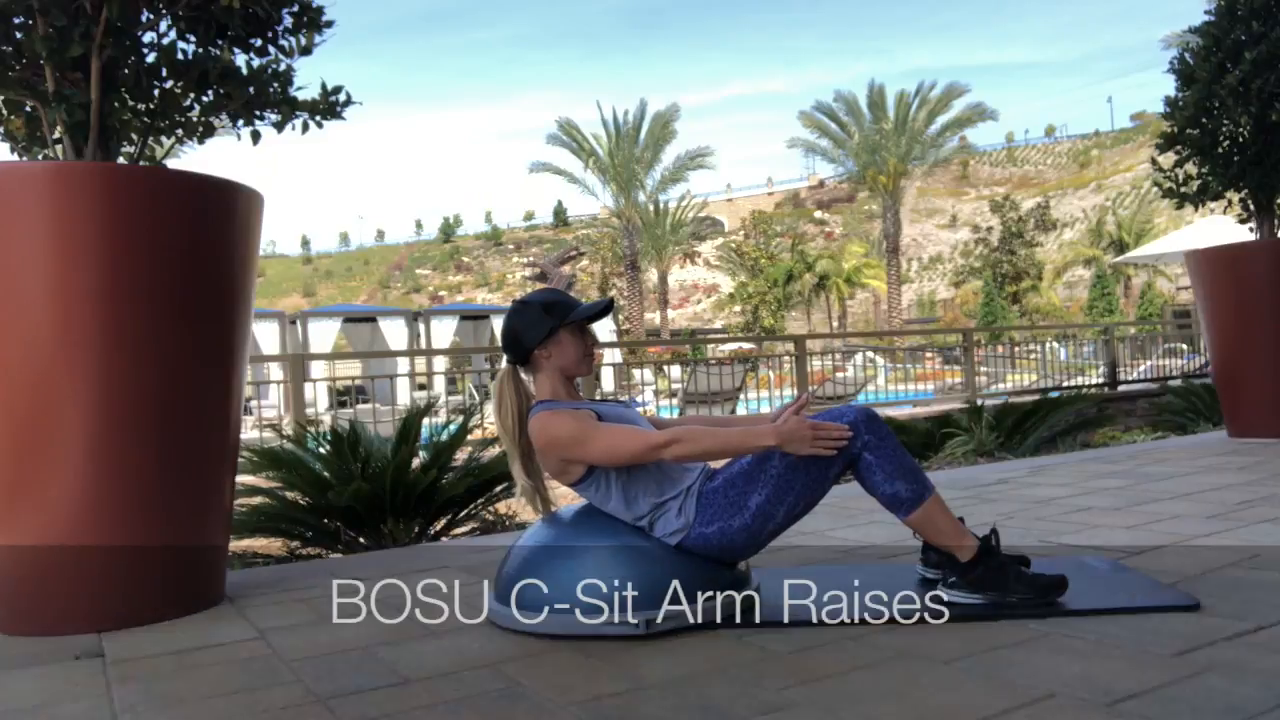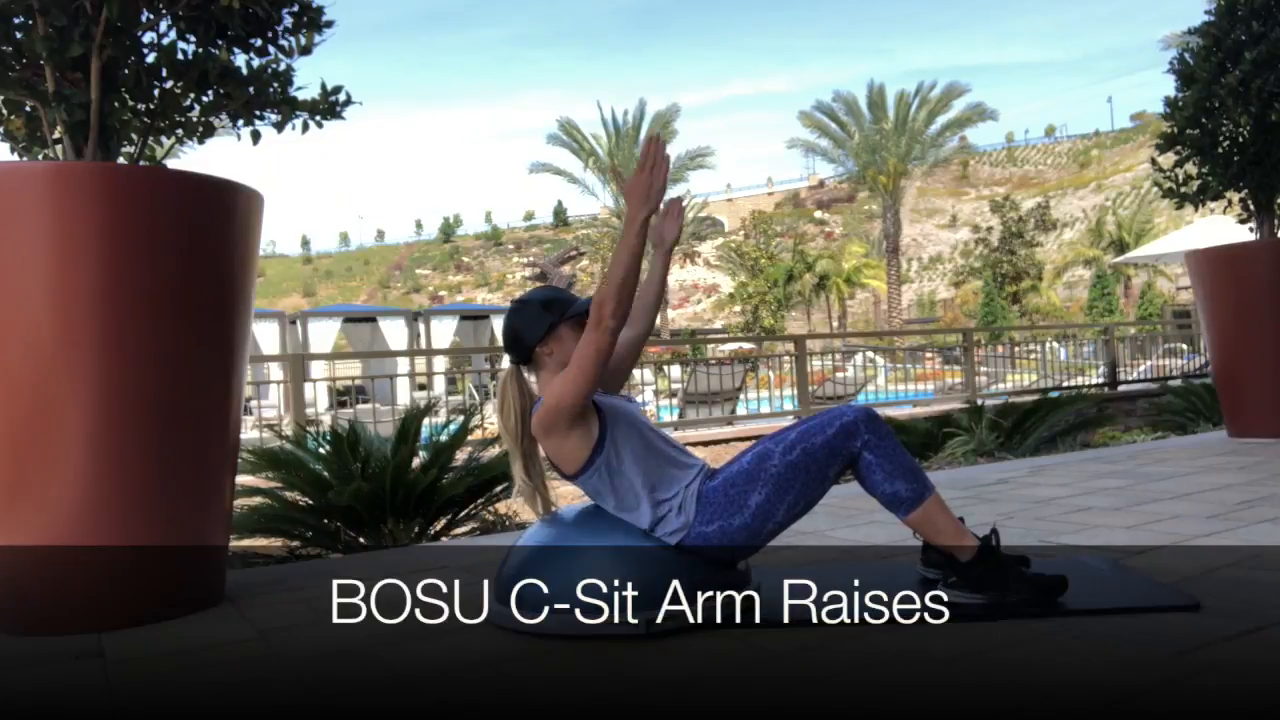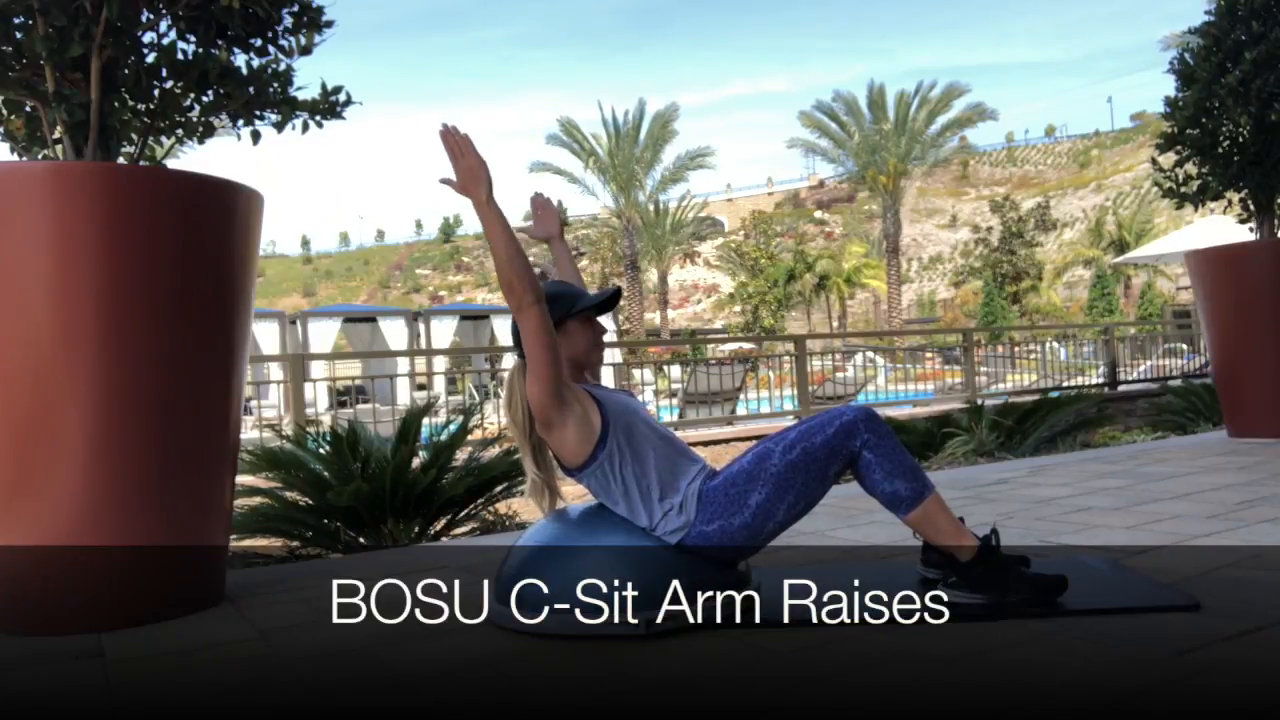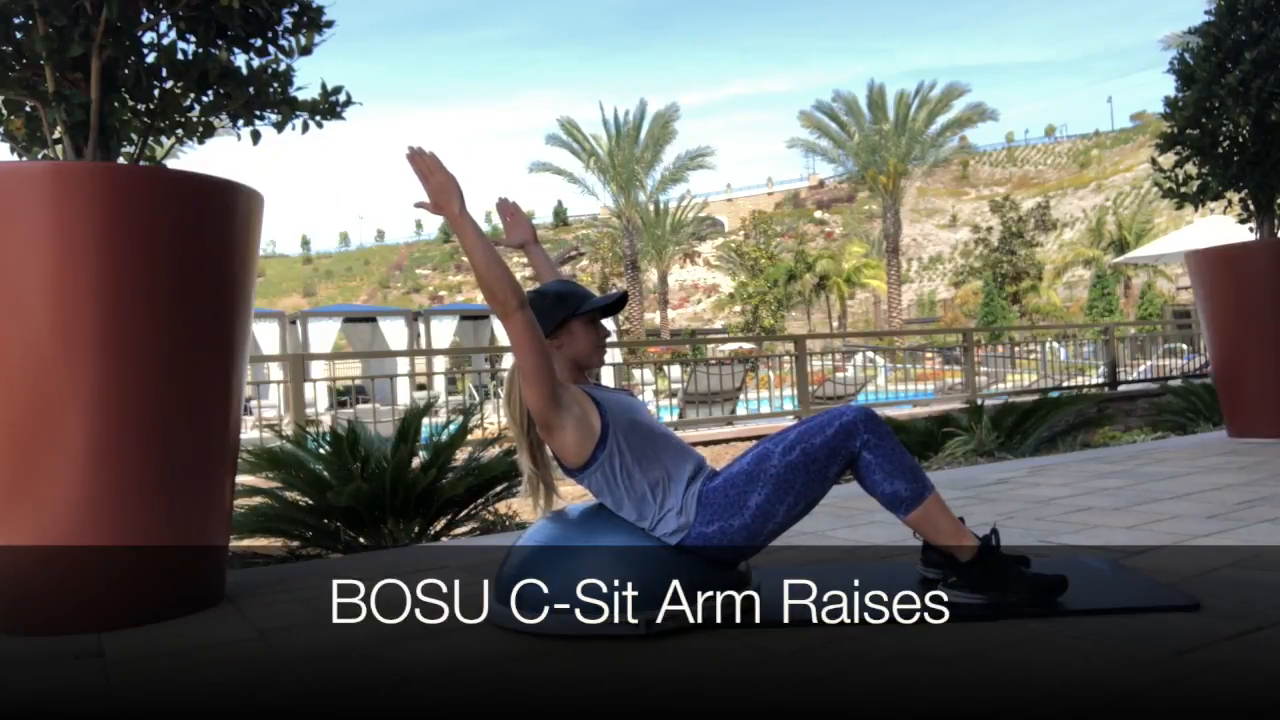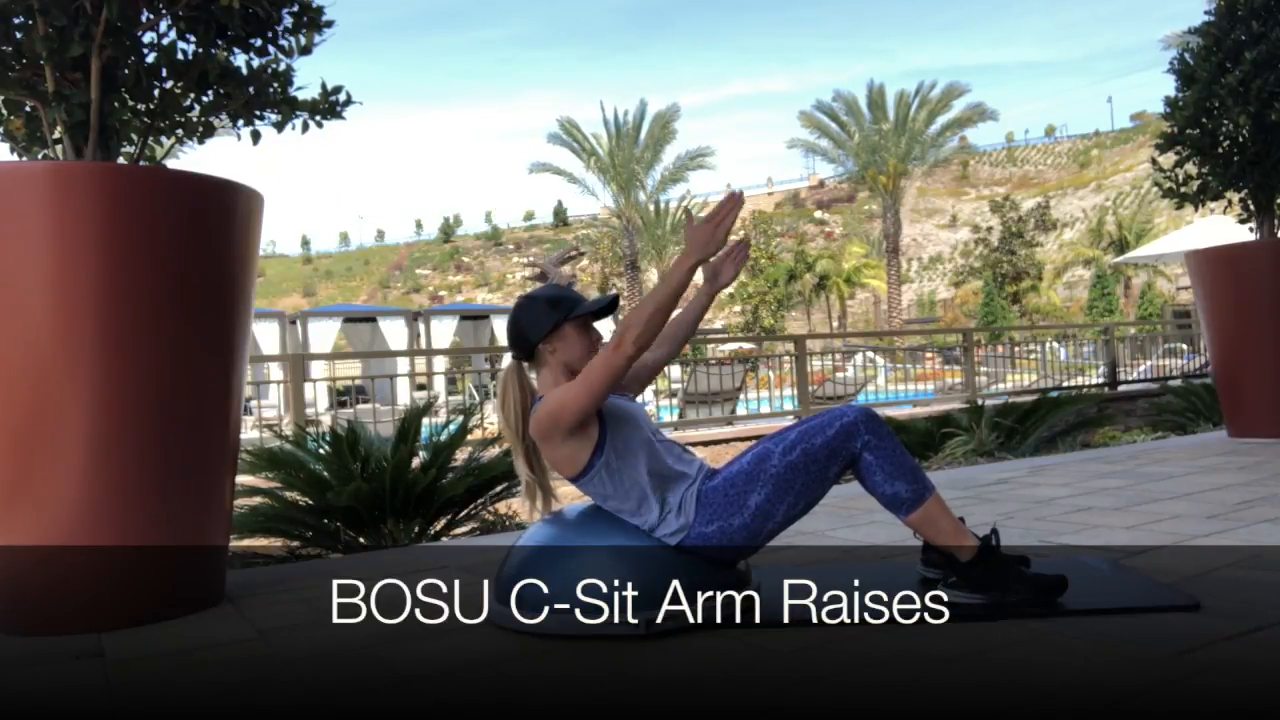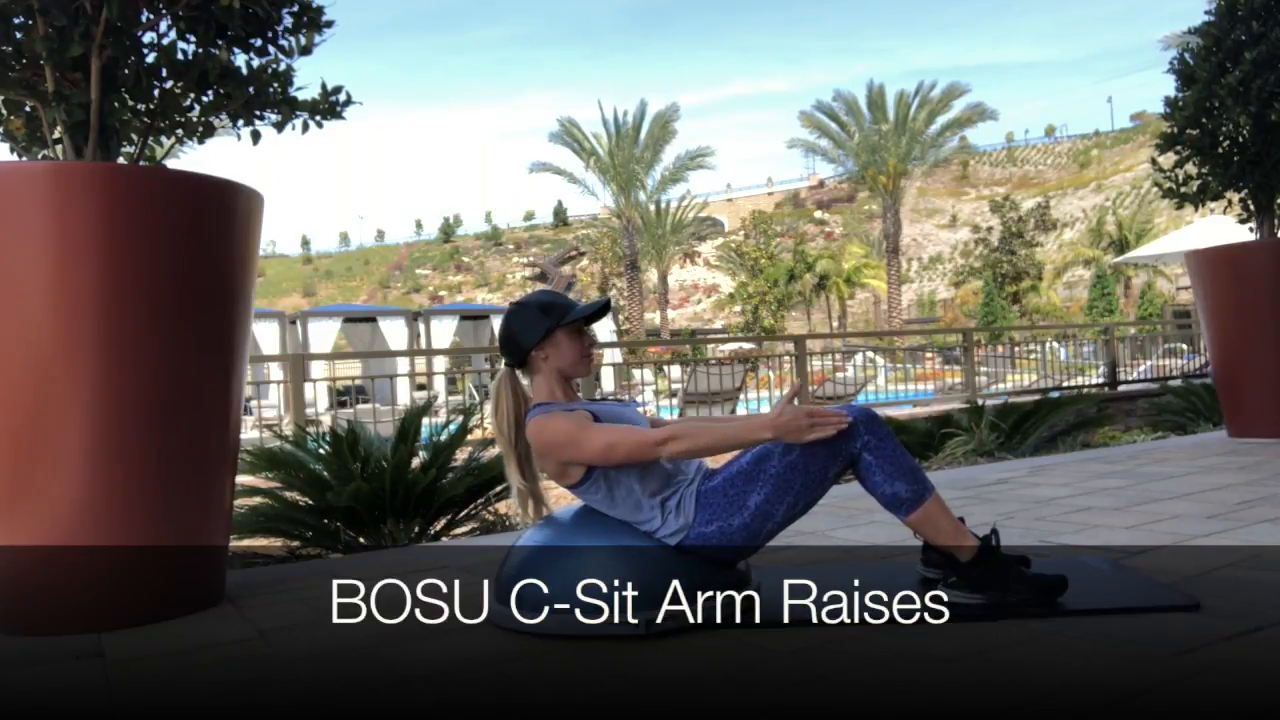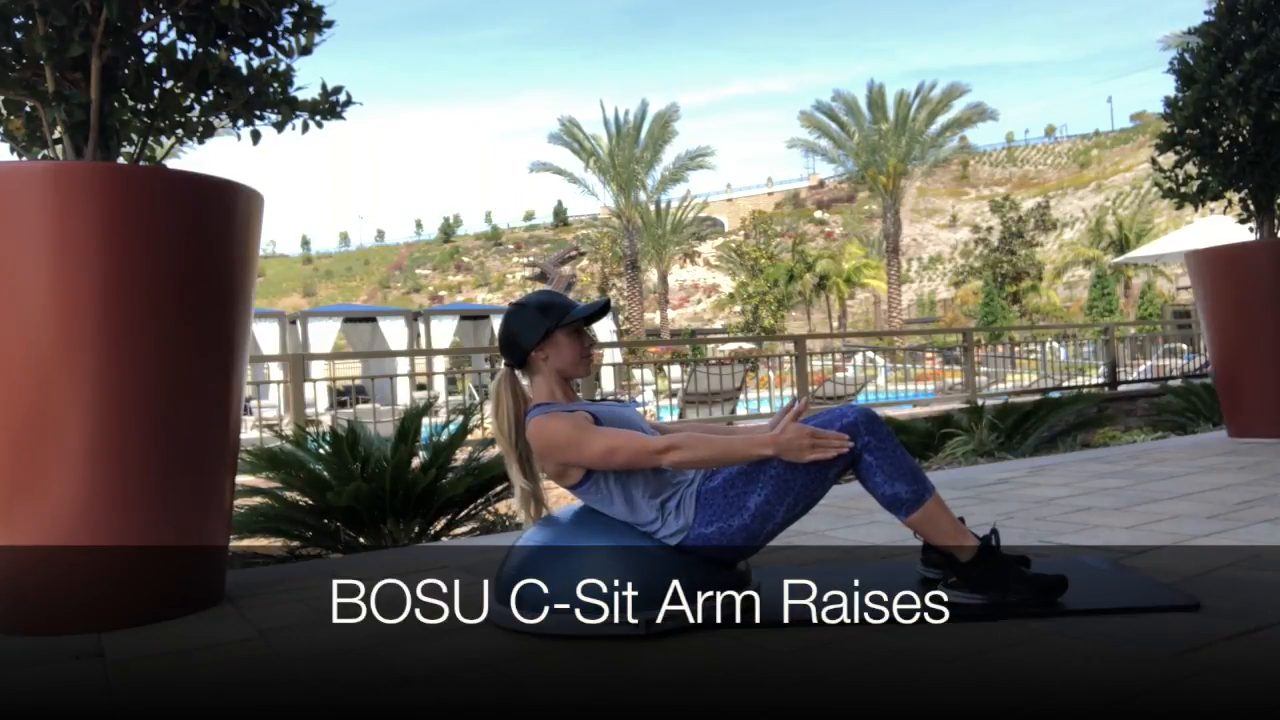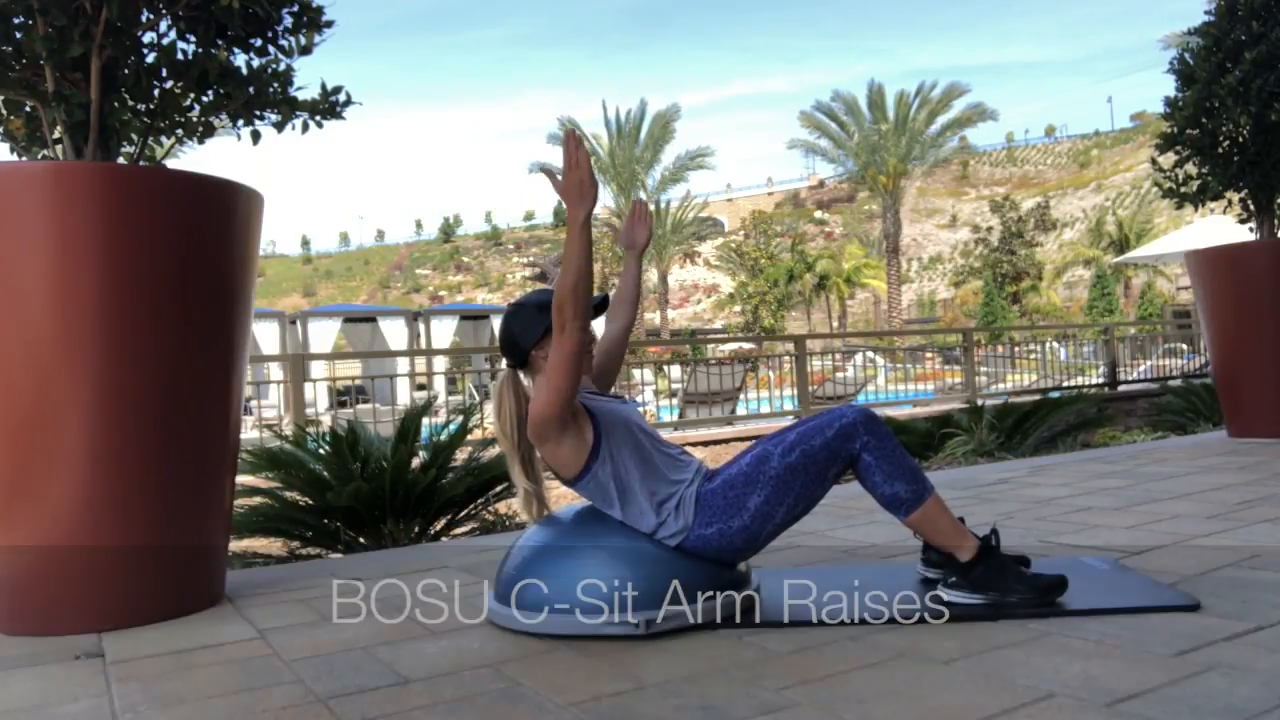
dt=0.5s
person 1, frame 1
left shoulder: (580, 411)
right shoulder: (550, 427)
left elbow: (679, 423)
right elbow: (663, 447)
left wrist: (768, 420)
right wrist: (771, 438)
left hip: (708, 501)
right hip: (701, 523)
left knee: (852, 427)
right knee: (857, 428)
left ankle: (950, 550)
right ankle: (974, 565)
person 1, frame 2
left shoulder: (589, 396)
right shoulder: (555, 414)
left elbow: (638, 326)
right elbow: (605, 320)
left wrist: (661, 248)
right wrist: (636, 211)
left hip: (707, 506)
right hip: (700, 524)
left knee: (853, 427)
right knee: (856, 427)
left ankle: (954, 550)
right ankle: (973, 562)
person 1, frame 3
left shoulder: (581, 392)
right shoulder: (555, 407)
left elbow: (576, 307)
right elbow: (528, 302)
left wrist: (555, 240)
right wrist: (483, 198)
left hip: (707, 506)
right hip: (705, 522)
left knee: (853, 426)
right knee: (856, 427)
left ankle: (952, 550)
right ankle: (971, 562)
person 1, frame 4
left shoulder: (580, 394)
right shoulder: (554, 408)
left elbow: (560, 309)
right elbow: (514, 311)
left wrist: (531, 246)
right wrist: (456, 213)
left hip: (710, 505)
right hip: (707, 523)
left knee: (851, 428)
right knee: (857, 427)
left ankle: (955, 552)
right ankle: (972, 563)
person 1, frame 5
left shoulder: (585, 405)
right shoulder: (552, 417)
left elbow: (660, 353)
right elbow: (628, 345)
left wrist: (710, 286)
right wrist: (687, 258)
left hip: (709, 499)
right hip: (702, 521)
left knee: (852, 423)
right knee: (857, 427)
left ankle: (952, 551)
right ankle: (972, 565)
person 1, frame 6
left shoulder: (576, 412)
right shoulder: (548, 430)
left elbow: (676, 425)
right elbow: (662, 444)
left wrist: (763, 421)
right wrist: (768, 429)
left hip: (707, 501)
right hip: (704, 521)
left knee: (854, 427)
right knee: (858, 430)
left ankle: (951, 551)
right ankle: (973, 565)
person 1, frame 7
left shoulder: (577, 413)
right shoulder: (548, 429)
left elbow: (671, 430)
right elbow: (661, 453)
left wrist: (762, 430)
right wrist: (769, 446)
left hip: (707, 502)
right hip: (702, 521)
left knee: (851, 426)
right knee: (857, 428)
left ankle: (950, 549)
right ankle: (973, 564)
person 1, frame 8
left shoulder: (582, 397)
right shoulder: (550, 419)
left elbow: (619, 326)
right elbow: (569, 321)
left wrist: (634, 255)
right wrist: (579, 215)
left hip: (709, 500)
right hip: (705, 524)
left knee: (851, 427)
right knee: (857, 429)
left ankle: (951, 551)
right ankle: (975, 566)
